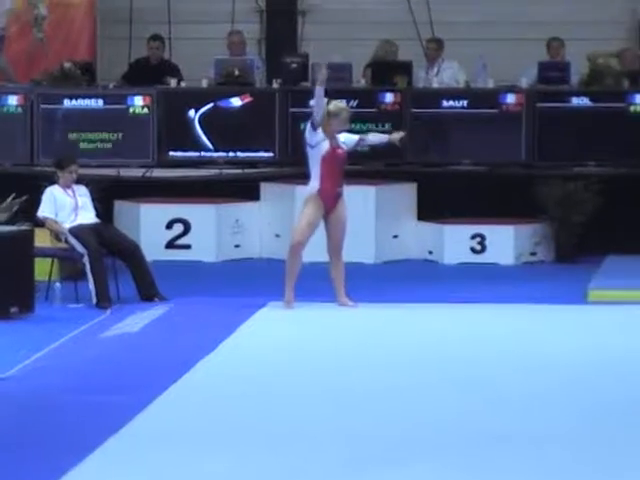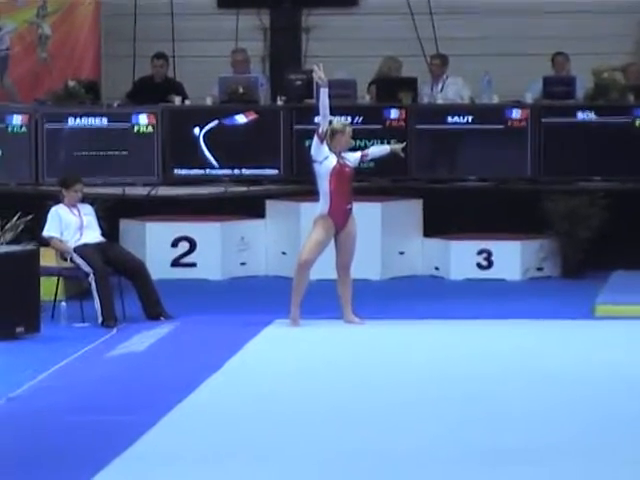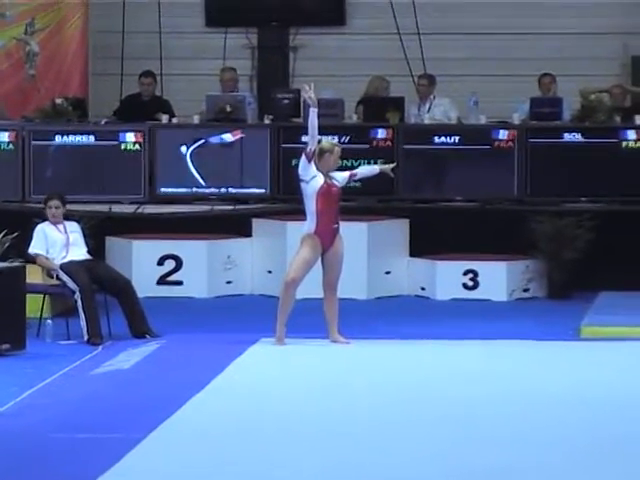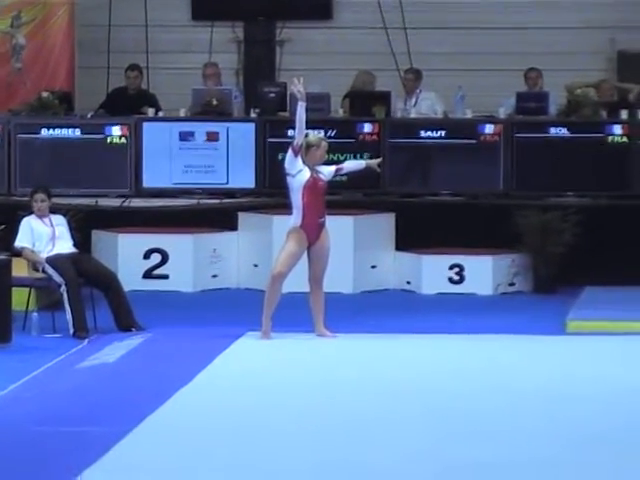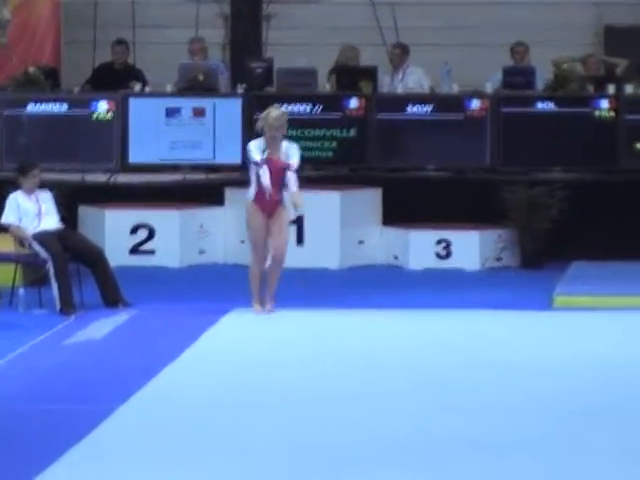
dt=1s
person 1, frame 1
left shoulder: (342, 140)
right shoulder: (314, 136)
left elbow: (366, 138)
right elbow: (317, 112)
left wrist: (390, 137)
right wrist: (320, 86)
left hip: (336, 200)
right hip: (317, 198)
left knee: (336, 251)
right knee: (297, 242)
left ankle: (341, 295)
right ankle: (289, 293)
person 1, frame 2
left shoulder: (348, 158)
right shoulder: (320, 153)
left elbow: (370, 151)
right elbow: (324, 119)
left wrist: (391, 148)
right wrist: (323, 87)
left hip: (347, 219)
right hip: (326, 218)
left knee: (344, 267)
right knee: (304, 261)
left ankle: (348, 313)
right ankle: (294, 312)
person 1, frame 3
left shoulder: (336, 178)
right shoulder: (308, 171)
left elbow: (359, 172)
right elbow: (312, 139)
left wrist: (381, 168)
right wrist: (313, 107)
left hip: (334, 238)
right hip: (313, 237)
left knee: (331, 287)
right knee: (291, 280)
left ankle: (334, 333)
right ankle: (280, 331)
person 1, frame 4
left shoulder: (322, 172)
right shoulder: (294, 165)
left elbow: (344, 167)
right elbow: (299, 134)
left wrist: (368, 163)
right wrist: (301, 102)
left hip: (320, 231)
right hip: (299, 231)
left knee: (317, 280)
right knee: (278, 273)
left ankle: (320, 327)
right ankle: (266, 324)
person 1, frame 5
left shoulder: (290, 148)
right shoulder: (255, 145)
left elbow: (291, 173)
right elbow: (259, 165)
left wrist: (295, 196)
right wrist: (266, 185)
left hip: (278, 207)
right hip: (257, 206)
left knee: (279, 255)
right knee: (259, 256)
left ankle: (269, 298)
right ankle: (257, 300)
person 2, frame 1
left shoulder: (82, 189)
right shoulder: (51, 192)
right elbow: (48, 222)
right wrist: (65, 232)
left hip: (96, 225)
right hip: (75, 229)
left knee: (131, 247)
right knee: (94, 251)
left ankle: (149, 292)
right ankle: (101, 298)
person 2, frame 2
left shoulder: (88, 208)
right shoulder: (56, 211)
right elbow: (54, 241)
left wrist: (103, 243)
right wrist: (71, 252)
left hip: (101, 244)
right hip: (80, 248)
left knee: (137, 265)
right knee: (99, 269)
left ankle: (155, 310)
right ankle: (107, 317)
person 2, frame 3
left shoulder: (74, 226)
right shoulder: (42, 229)
right elbow: (40, 259)
right wrist: (57, 269)
left hip: (88, 261)
right hip: (66, 265)
left knee: (123, 283)
right knee: (85, 286)
left ankle: (140, 328)
right ankle: (92, 334)
person 2, frame 4
left shoulder: (60, 219)
right shoulder: (28, 222)
right elbow: (26, 252)
left wrist: (77, 256)
right wrist: (42, 262)
left hip: (73, 254)
right hip: (52, 258)
left knee: (109, 277)
right knee: (71, 279)
left ankle: (127, 322)
right ankle: (79, 328)
person 2, frame 5
left shoulder: (46, 195)
right shoulder: (15, 198)
left wrist: (62, 228)
right wrist: (29, 238)
left hip: (60, 231)
right hip: (39, 235)
left knee: (95, 253)
right knee: (57, 255)
left ankle: (113, 298)
right ankle: (65, 304)
